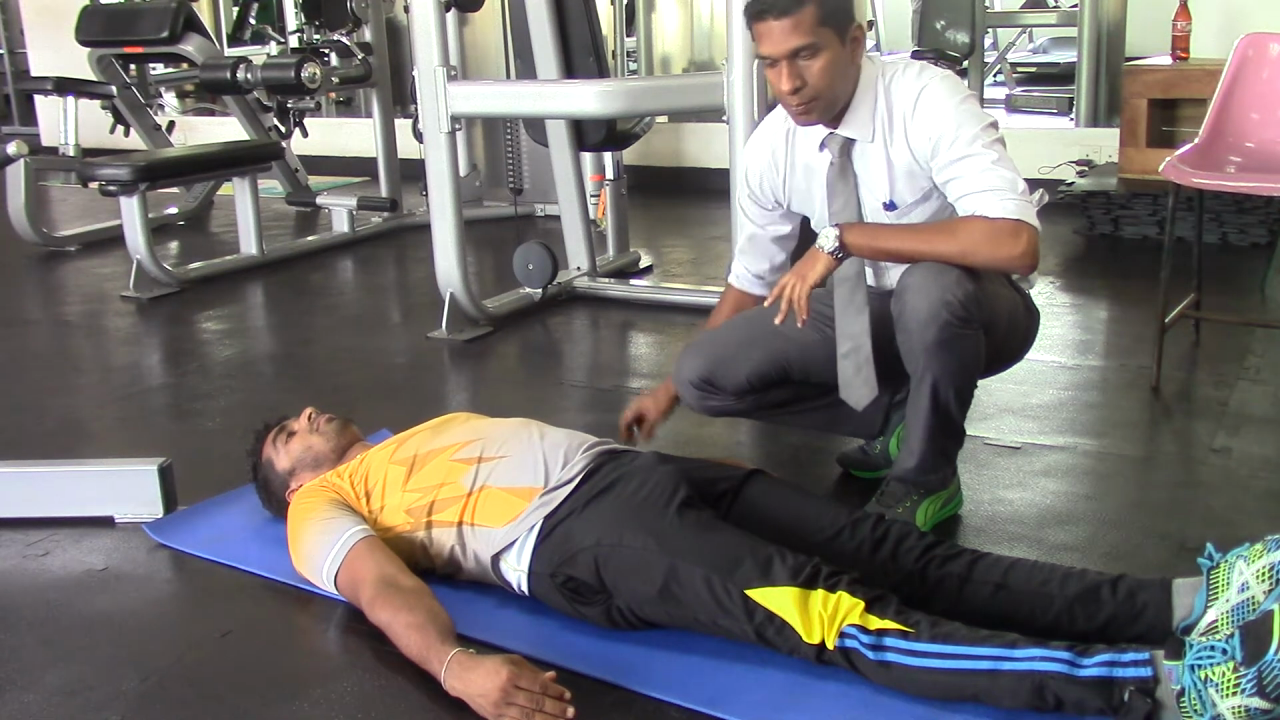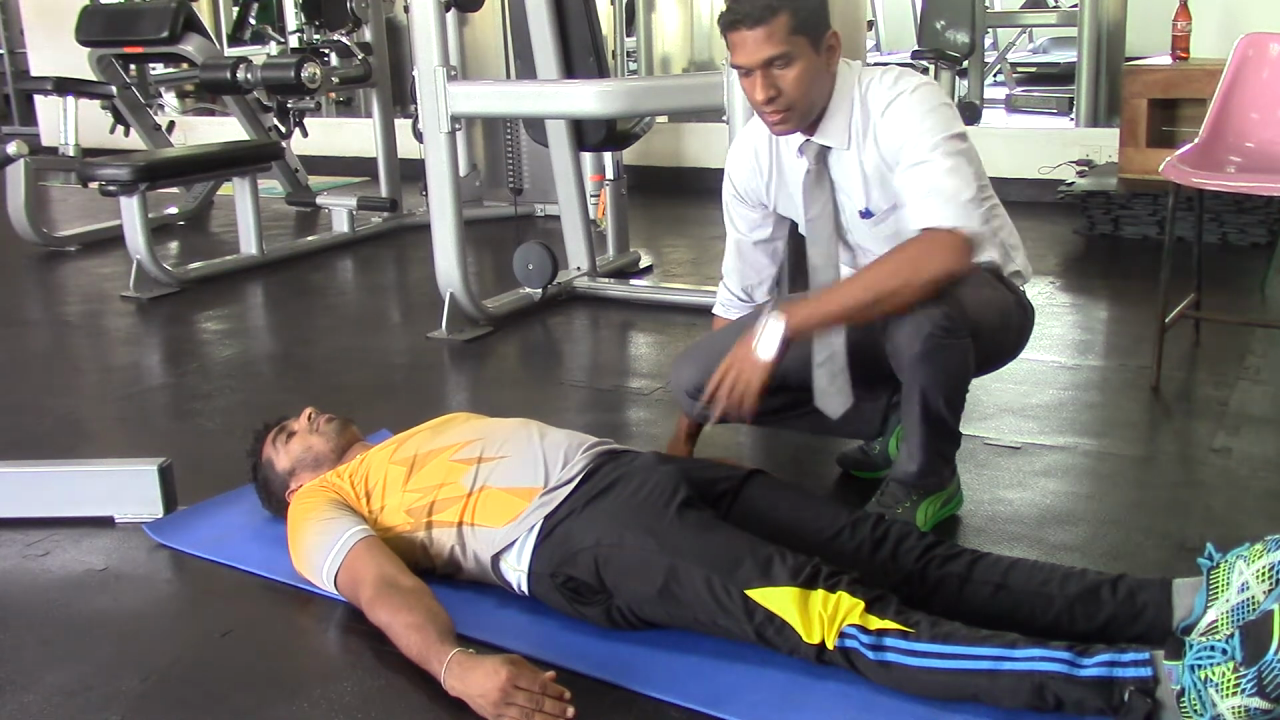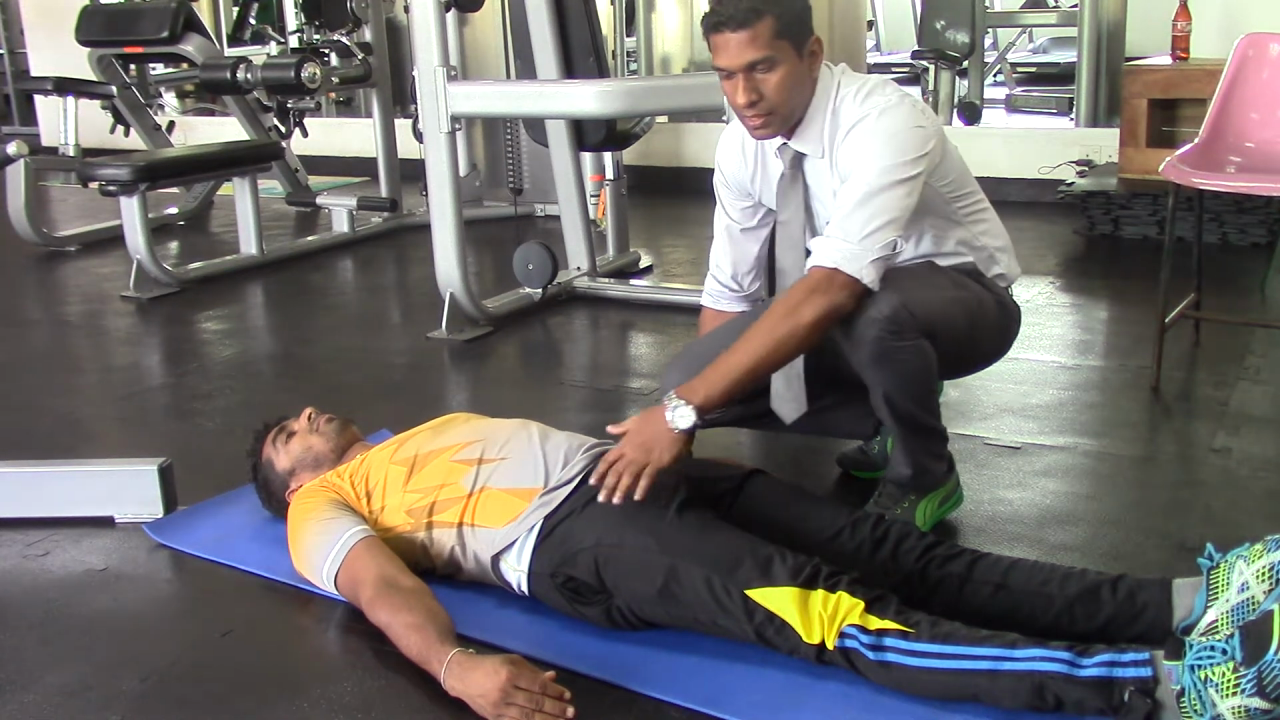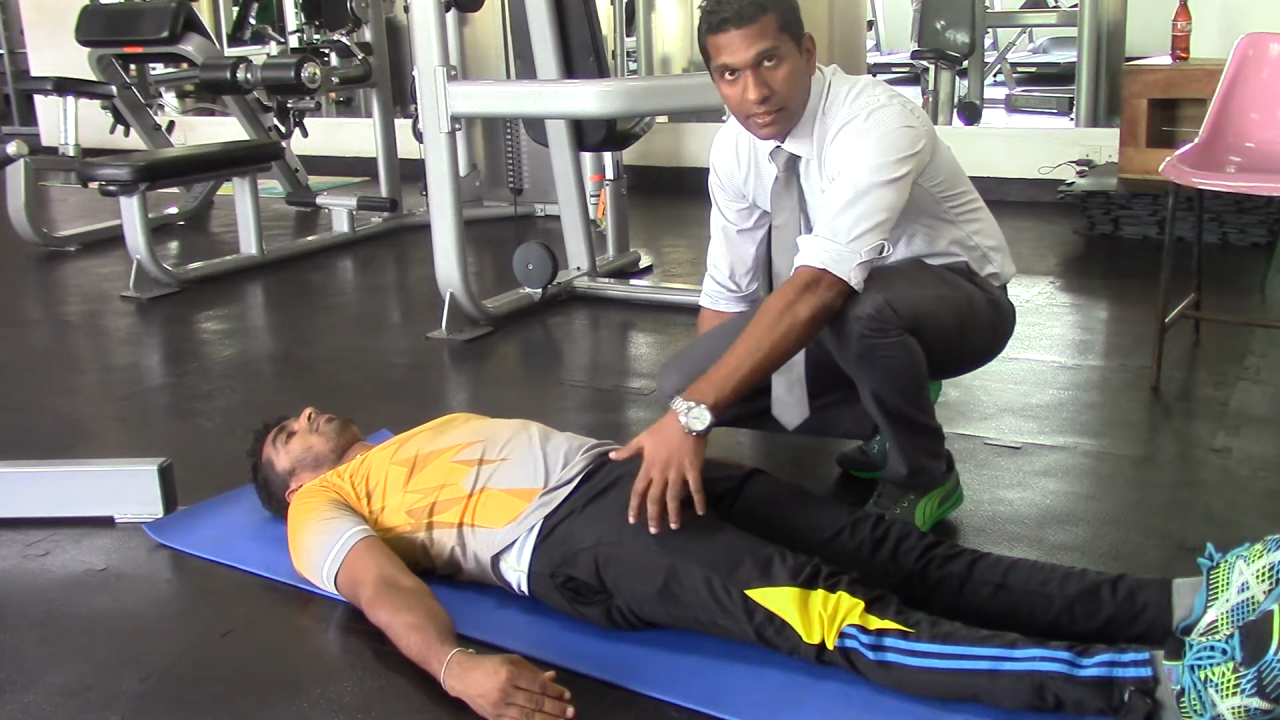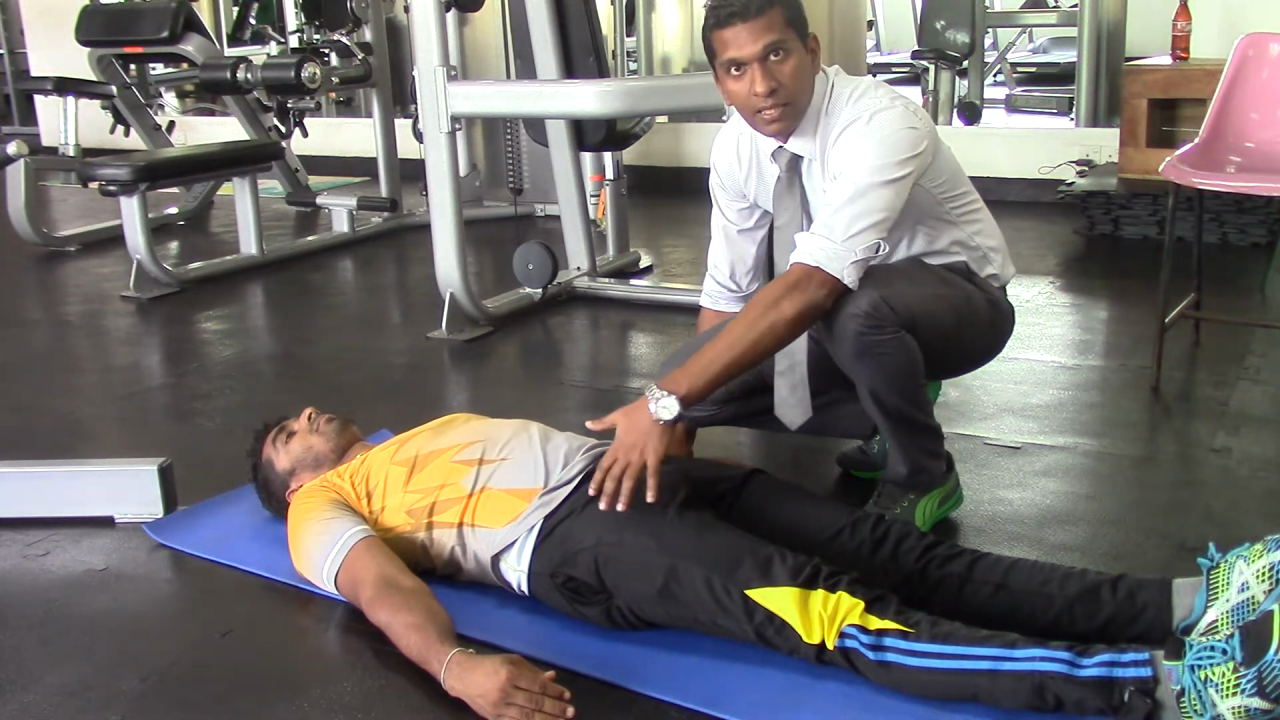
dt=0.4s
person 1, frame 1
left shoulder: (422, 438)
right shoulder: (323, 513)
right elbow: (383, 587)
left wrist: (681, 443)
left hip: (631, 470)
right hip: (574, 537)
left knee: (898, 554)
right knee: (833, 616)
left ankle: (1188, 603)
person 1, frame 2
left shoulder: (421, 439)
right shoulder: (323, 513)
right elbow: (382, 588)
left wrist: (688, 445)
left hip: (628, 471)
right hip: (571, 538)
left knee: (898, 556)
right knee: (831, 617)
left ankle: (1188, 604)
person 1, frame 3
left shoulder: (422, 439)
right shoulder: (323, 513)
right elbow: (383, 587)
right hip: (568, 539)
left knee: (898, 554)
right knee: (830, 615)
left ankle: (1188, 603)
person 1, frame 4
left shoulder: (422, 439)
right shoulder: (323, 513)
right elbow: (382, 588)
left hip: (622, 469)
right hip: (568, 539)
left knee: (898, 555)
right knee: (832, 616)
left ankle: (1187, 606)
person 1, frame 5
left shoulder: (424, 438)
right shoulder: (323, 513)
right elbow: (383, 589)
right hip: (567, 539)
left knee: (897, 554)
right knee: (830, 615)
left ankle: (1189, 603)
person 2, frame 1
left shoulder: (927, 99)
right shoulder: (770, 146)
left elbow: (1015, 243)
right elbow: (753, 277)
left wrist: (843, 239)
right wrist: (673, 387)
left hip: (967, 307)
right hip: (870, 306)
left knee: (932, 289)
right knee: (704, 371)
left ankle: (924, 477)
right ankle: (894, 418)
person 2, frame 2
left shoulder: (906, 105)
right shoulder: (752, 151)
left elbow: (945, 253)
right elbow: (739, 296)
left wrist: (782, 324)
right wrist: (687, 432)
left hip: (973, 299)
right hip: (860, 308)
left knee: (921, 307)
right knee: (696, 378)
left ankle: (925, 477)
right ankle: (893, 420)
person 2, frame 3
left shoulder: (885, 122)
right shoulder: (741, 144)
left elbow: (829, 289)
right elbow: (729, 290)
left wrist: (683, 410)
right wrist: (682, 402)
left hip: (962, 299)
right hip: (846, 316)
left knee: (871, 311)
right knee: (686, 381)
left ankle: (922, 476)
right ankle: (890, 420)
person 2, frame 4
left shoulder: (876, 123)
right shoulder: (733, 146)
left elbow: (819, 285)
right elbow: (726, 290)
left wrist: (692, 414)
right wrist: (686, 403)
left hip: (960, 299)
right hip: (843, 311)
left knee: (859, 307)
right knee: (683, 383)
left ankle: (923, 475)
right ankle: (894, 417)
person 2, frame 5
left shoulder: (880, 124)
right shoulder: (735, 145)
left elbow: (811, 284)
right elbow: (726, 291)
left wrist: (665, 402)
right wrist: (680, 430)
left hip: (957, 300)
right hip: (845, 309)
left knee: (857, 307)
right knee: (696, 379)
left ankle: (921, 475)
right ankle: (891, 415)
